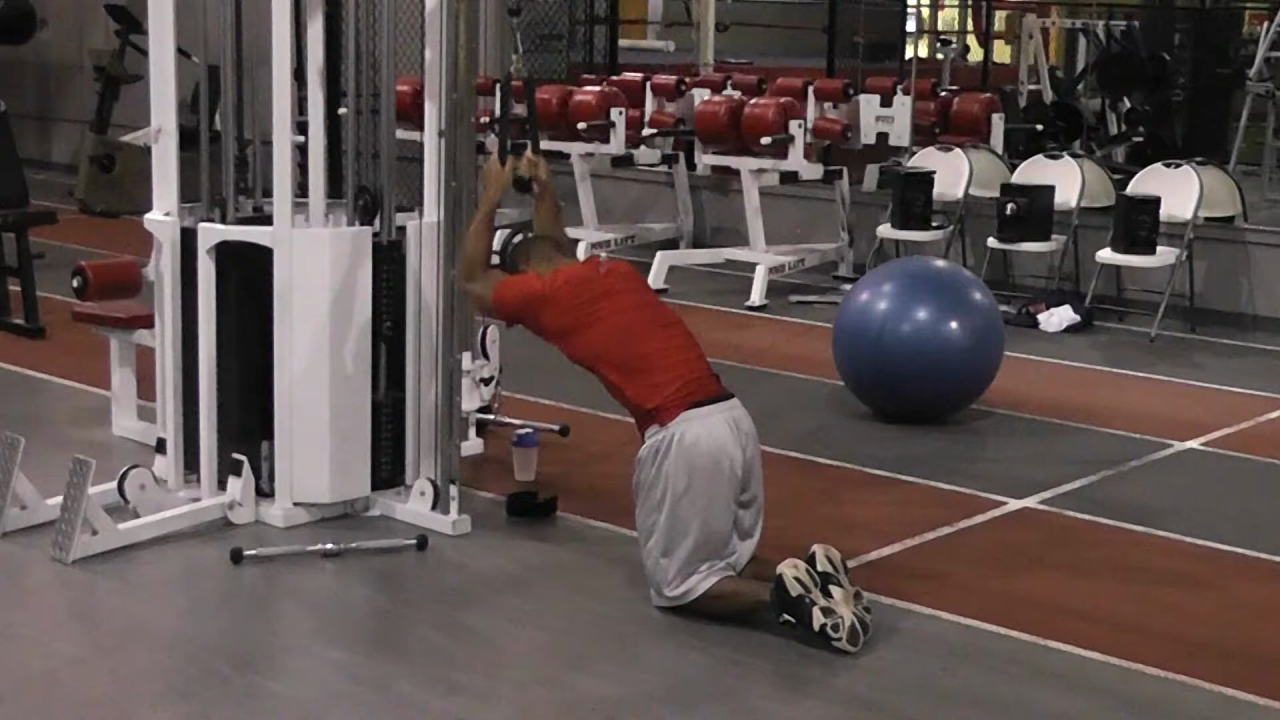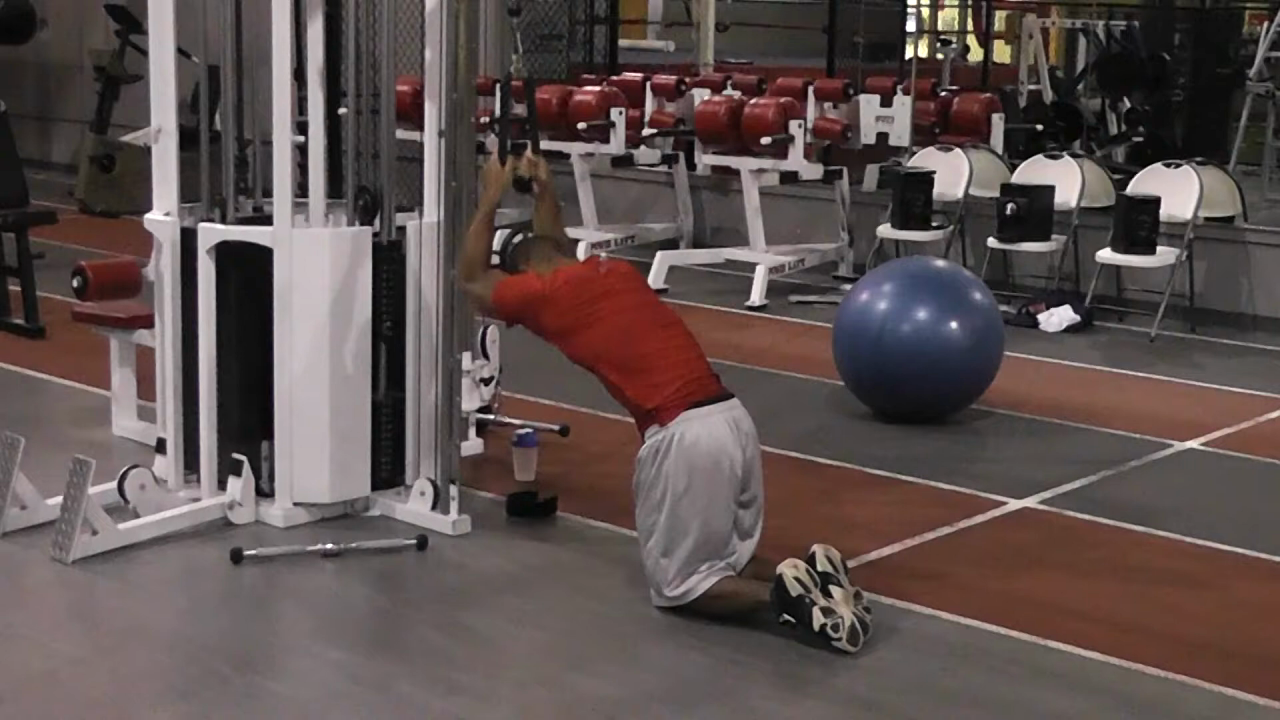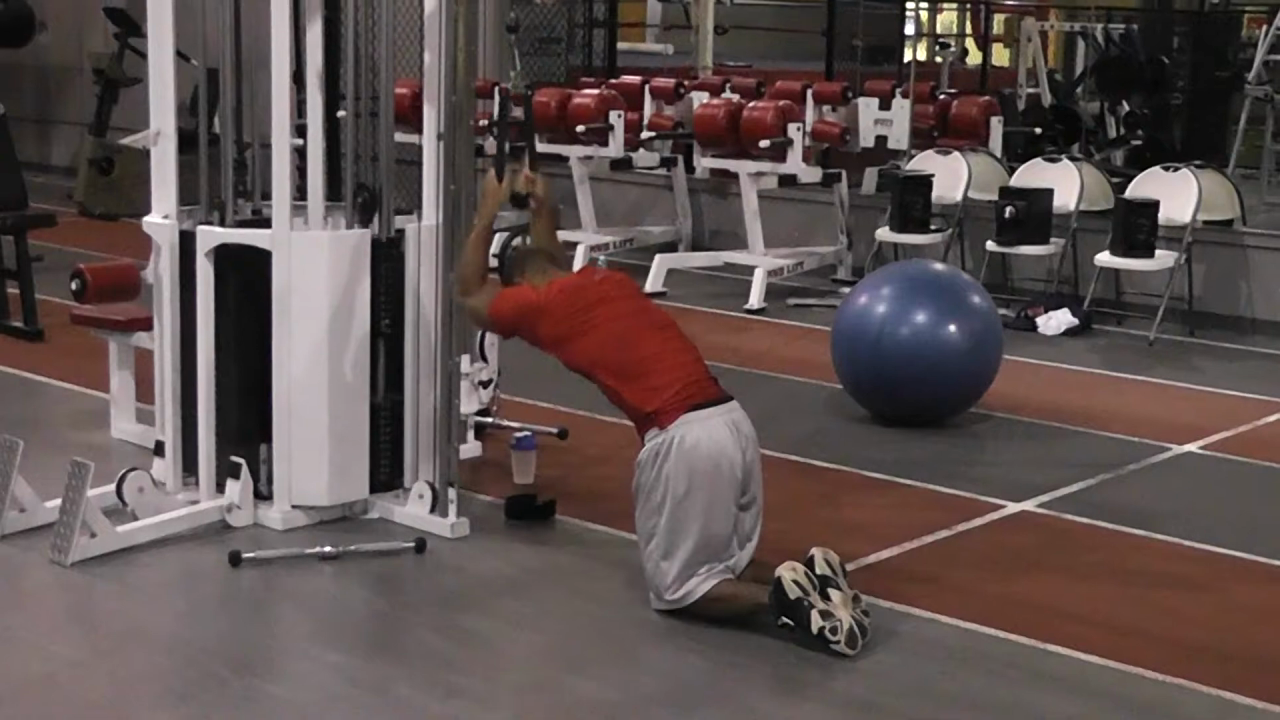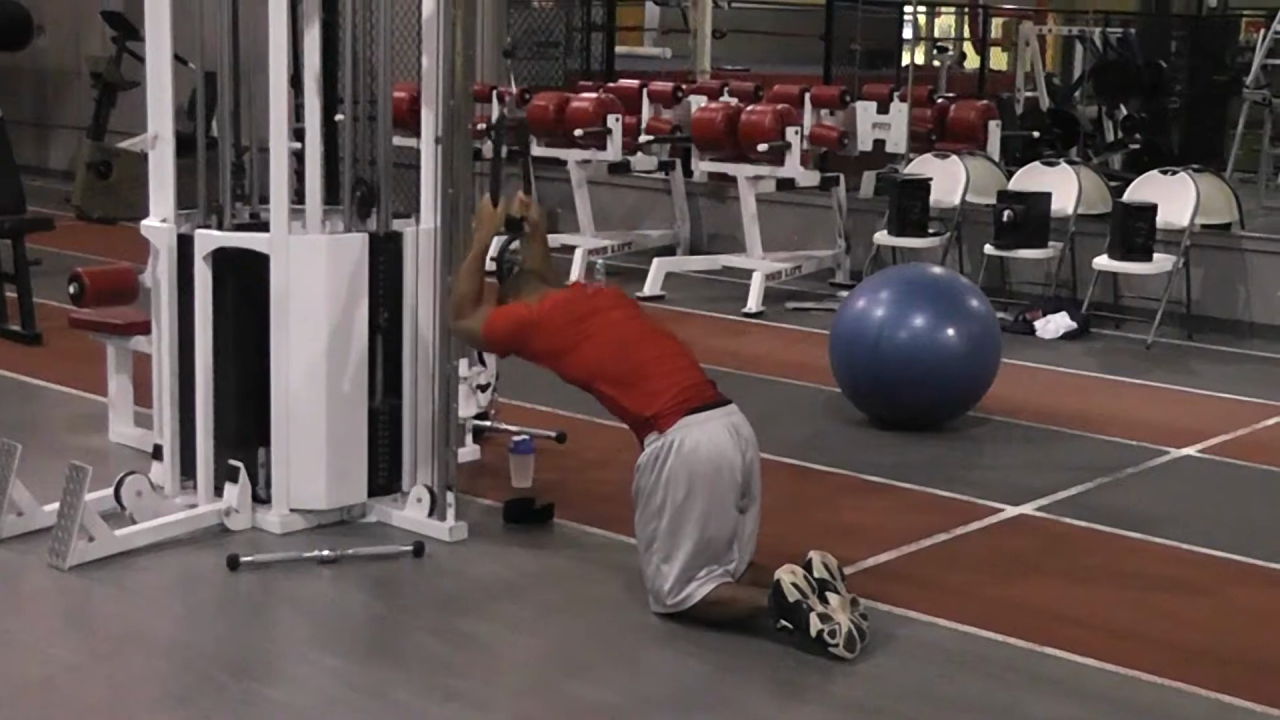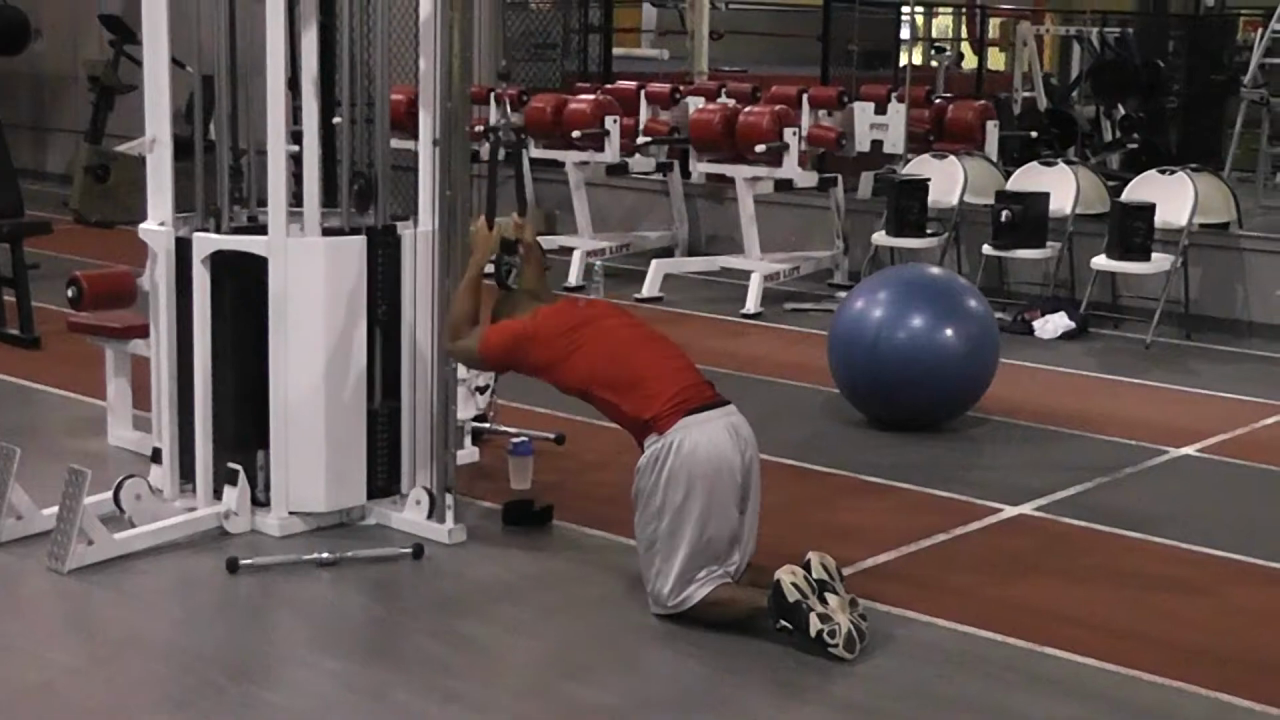
dt=0.1s
person 1, frame 1
left shoulder: (544, 294)
right shoulder: (616, 271)
left elbow: (473, 279)
left wrist: (490, 199)
right wrist: (544, 193)
left hip: (681, 438)
right hip: (733, 419)
left knee: (676, 588)
right knee: (726, 562)
left ankle: (781, 594)
right ankle: (807, 571)
person 1, frame 2
left shoulder: (544, 294)
right shoulder: (615, 271)
left elbow: (472, 279)
left wrist: (490, 199)
right wrist: (545, 194)
left hip: (682, 437)
right hip: (732, 418)
left knee: (676, 588)
right knee: (726, 561)
left ankle: (782, 595)
right ankle: (806, 572)
person 1, frame 3
left shoulder: (539, 304)
right shoulder: (610, 281)
left elbow: (468, 294)
left wrist: (488, 215)
right wrist: (542, 210)
left hip: (683, 441)
right hip: (733, 422)
left knee: (676, 591)
right knee: (724, 566)
left ankle: (779, 597)
right ankle: (807, 574)
person 1, frame 4
left shoulder: (534, 319)
right shoulder: (602, 295)
left elbow: (462, 319)
left wrist: (483, 238)
right wrist: (535, 233)
left hip: (681, 444)
right hip: (731, 425)
left knee: (675, 595)
right knee: (724, 569)
left ankle: (778, 600)
right ankle: (804, 578)
person 1, frame 5
left shoulder: (529, 334)
right shoulder: (592, 310)
left elbow: (458, 342)
left wrist: (479, 259)
right wrist: (531, 256)
left hip: (684, 447)
right hip: (731, 426)
left knee: (675, 596)
right knee: (719, 571)
left ankle: (778, 599)
right ankle: (805, 578)
